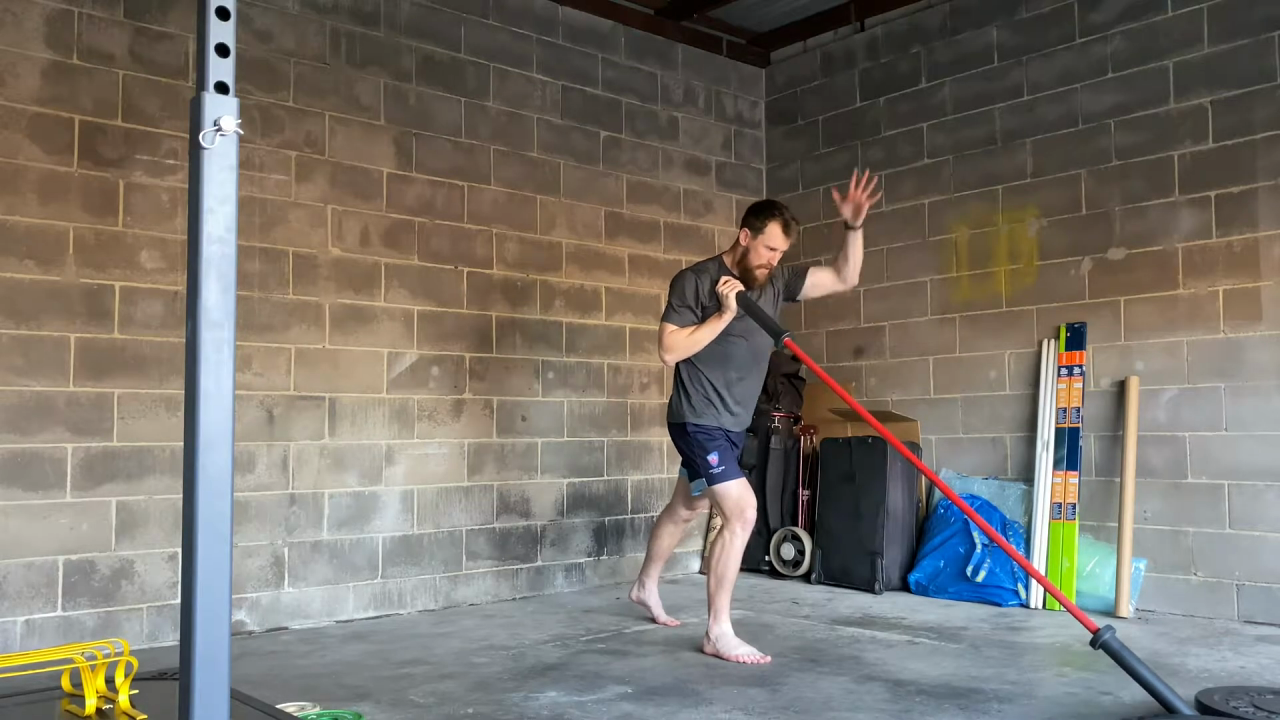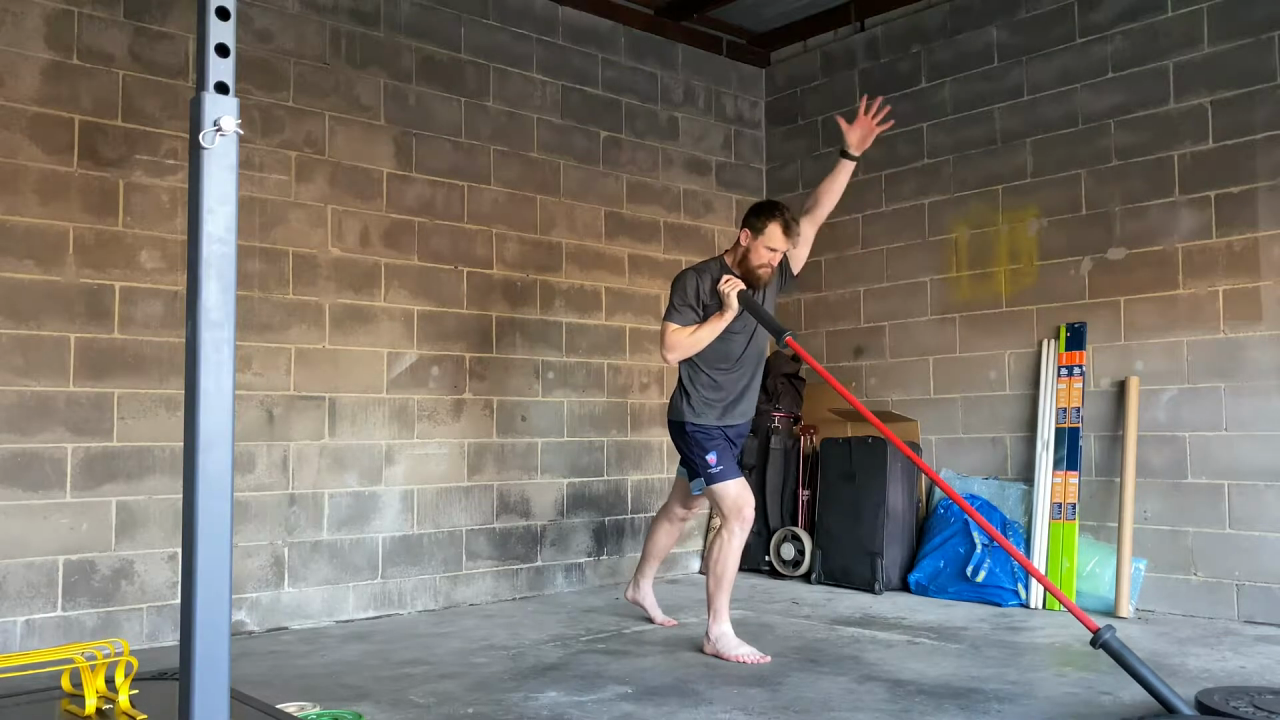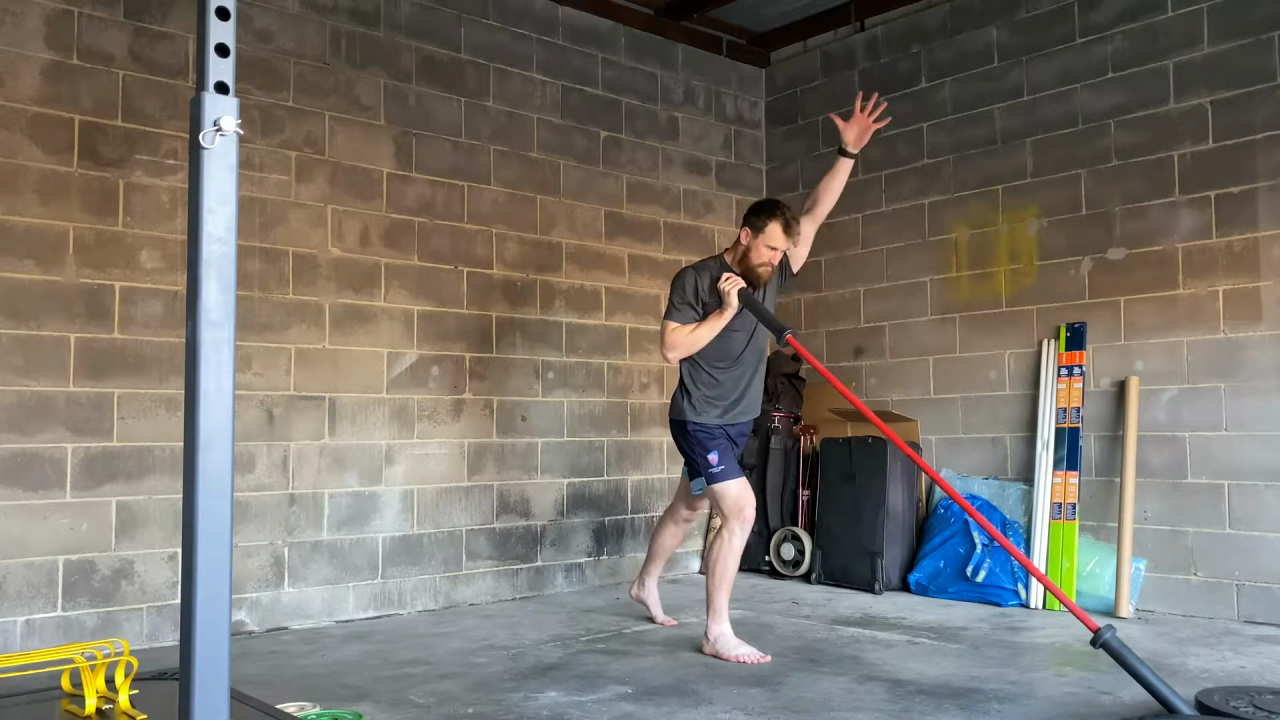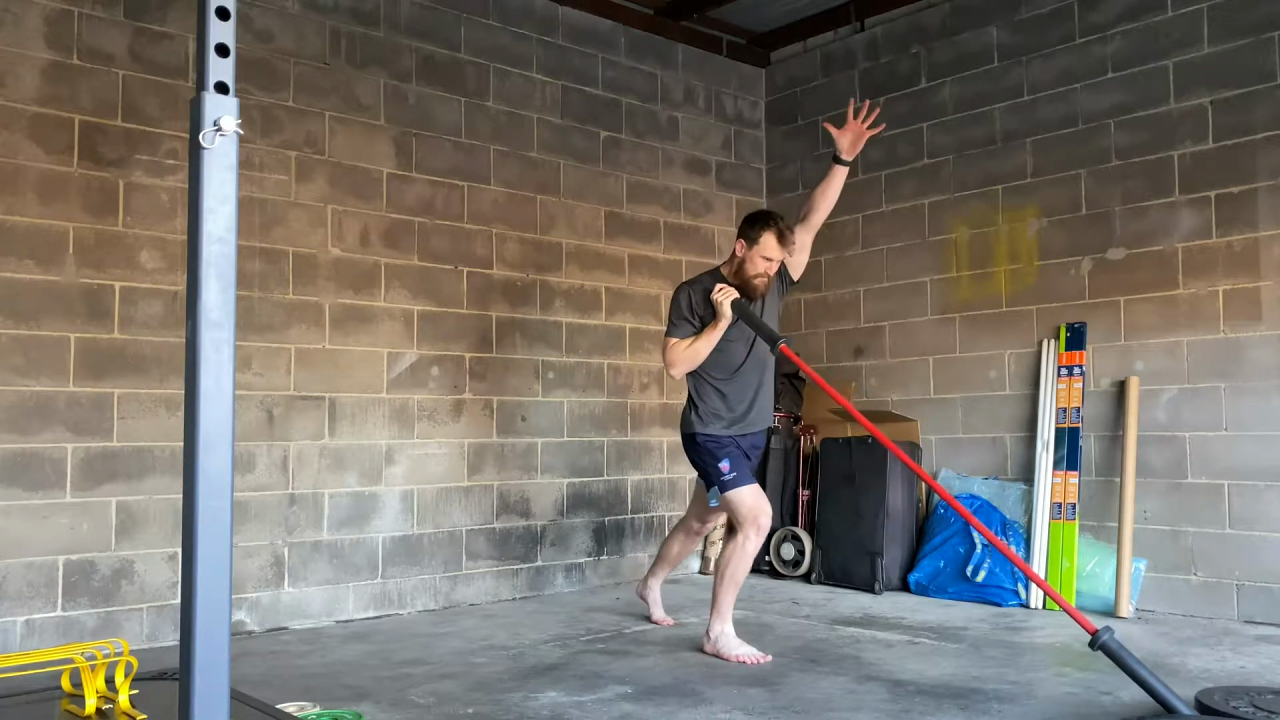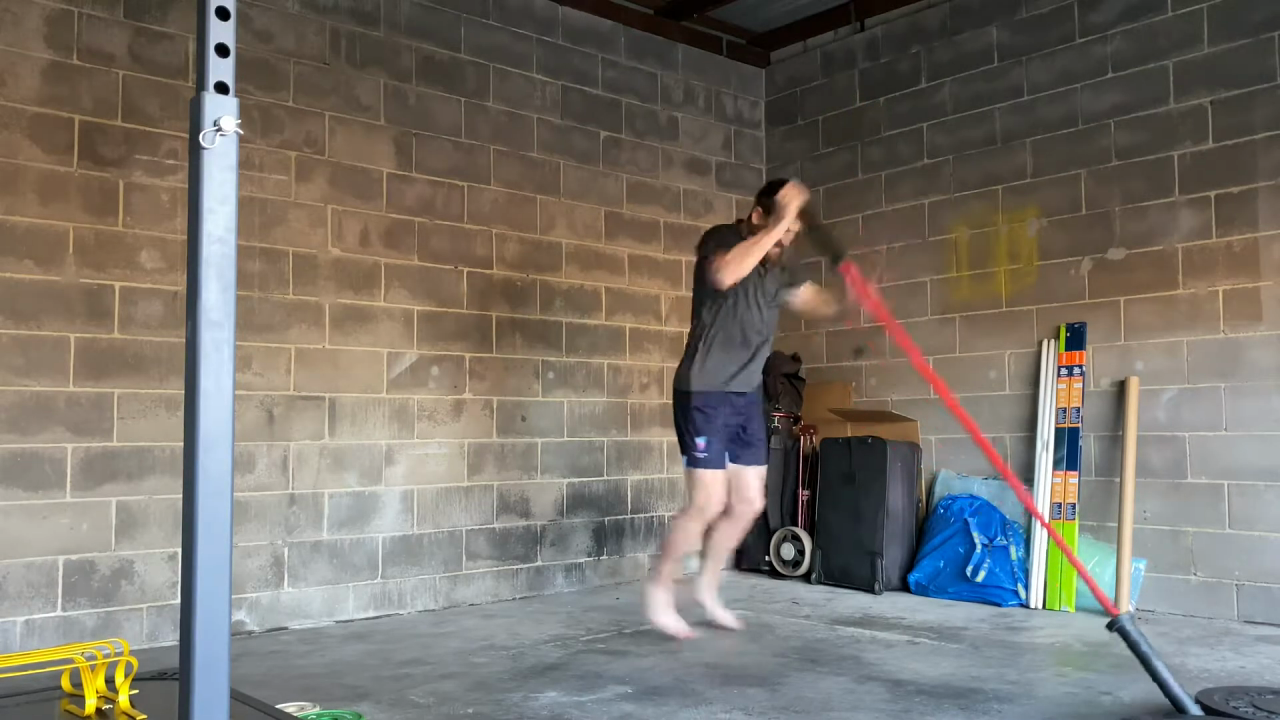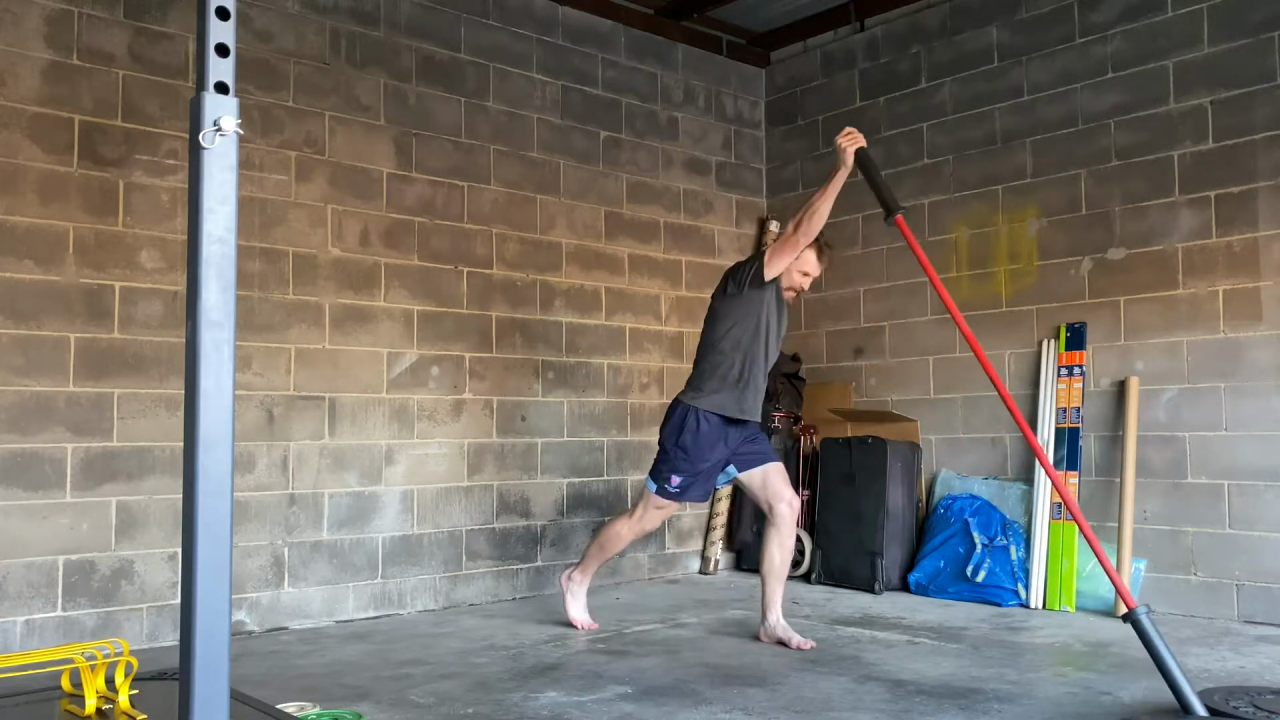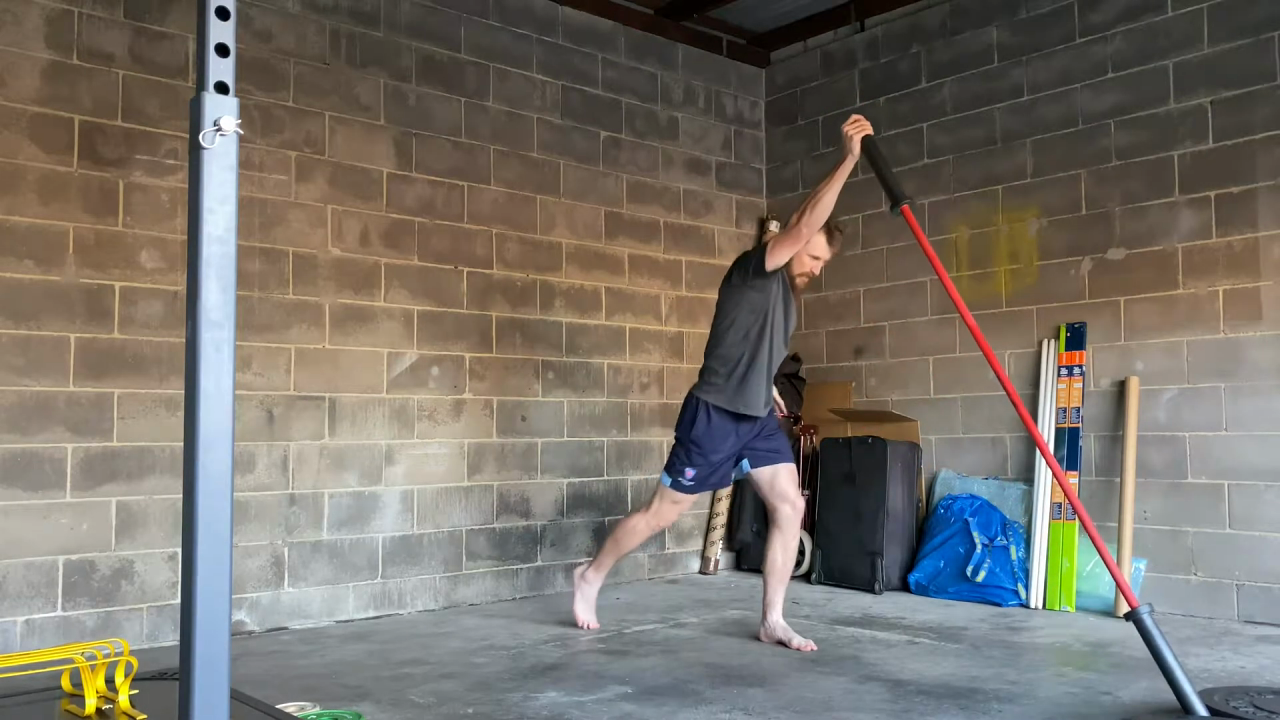
dt=0.4s
person 1, frame 1
left shoulder: (776, 281)
right shoulder: (695, 281)
left elbow: (845, 278)
right elbow: (670, 349)
left wrist: (852, 224)
right wrist: (722, 315)
left hip: (733, 425)
right hip: (699, 422)
left knee: (685, 507)
right knee: (742, 512)
left ankle: (645, 586)
right ankle: (718, 634)
person 1, frame 2
left shoulder: (772, 275)
right shoulder: (696, 281)
left elbow: (816, 213)
right elbow: (672, 349)
left wrist: (851, 153)
right wrist: (726, 312)
left hip: (733, 421)
right hip: (698, 421)
left knee: (682, 507)
right knee: (740, 511)
left ankle: (642, 585)
right ankle: (718, 633)
person 1, frame 3
left shoulder: (771, 273)
right shoulder: (696, 278)
left elbow: (816, 213)
right elbow: (672, 348)
left wrist: (849, 151)
right wrist: (724, 310)
left hip: (737, 420)
right hip: (700, 420)
left knee: (687, 507)
right knee: (741, 512)
left ankle: (645, 584)
right ankle: (717, 633)
person 1, frame 4
left shoulder: (774, 282)
right shoulder: (693, 294)
left elbow: (812, 220)
right elbow: (675, 364)
left wrist: (843, 158)
right wrist: (720, 322)
left hip: (752, 432)
right hip: (712, 433)
left knee: (700, 522)
right knee: (756, 520)
left ankle: (650, 584)
right ankle: (718, 633)
person 1, frame 5
left shoulder: (780, 265)
right shoulder: (718, 241)
left elbow: (811, 300)
right elbow: (725, 276)
left wrist: (847, 304)
right wrist: (777, 224)
left hip: (746, 397)
right hip: (705, 393)
left knee: (749, 502)
right knee: (707, 500)
left ankle: (707, 586)
right ankle: (660, 593)
person 1, frame 6
left shoulder: (774, 299)
right shoulder: (744, 281)
right elbow: (800, 234)
right wrist: (842, 170)
left hip: (743, 423)
right hip: (702, 420)
left knee: (786, 506)
right knee: (647, 516)
left ankle: (772, 620)
right ankle: (577, 579)
person 1, frame 7
left shoulder: (787, 289)
right shoulder: (754, 271)
right elbow: (803, 224)
left wrist: (773, 402)
right wrist: (848, 160)
left hip: (759, 416)
right hip: (714, 412)
left knee: (789, 507)
right knee: (663, 511)
left ankle: (772, 620)
right ankle: (591, 577)
